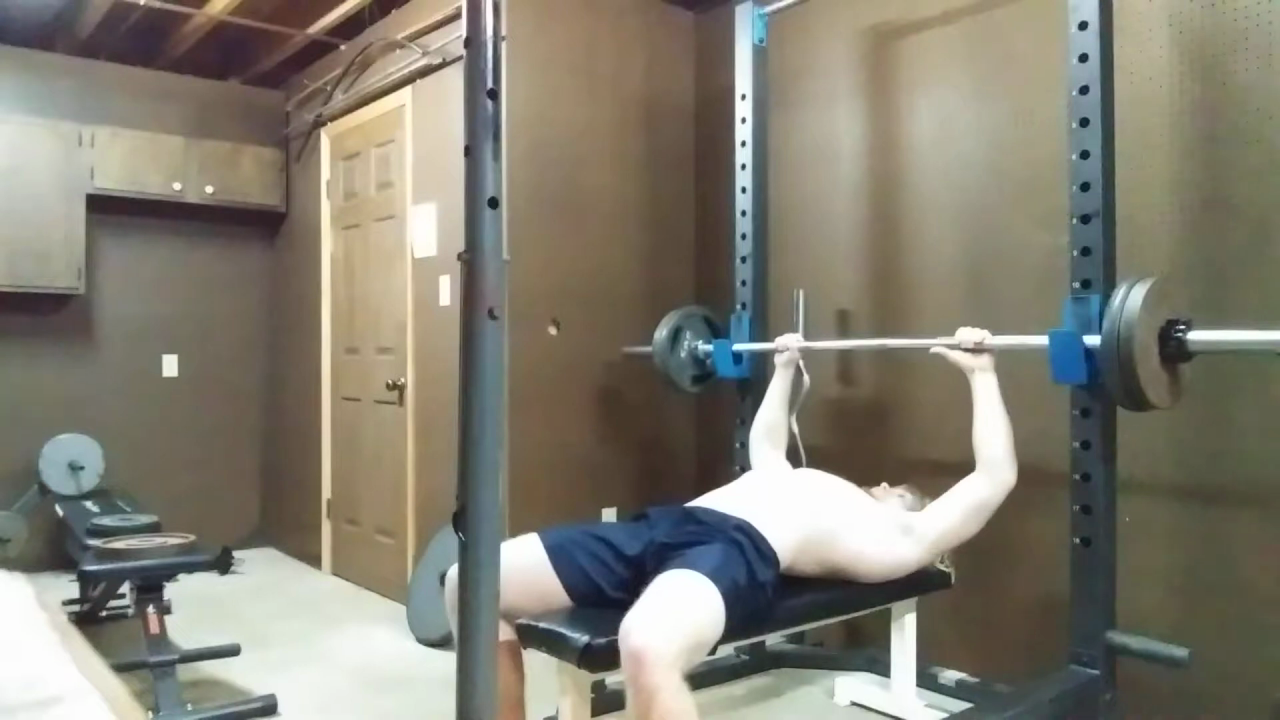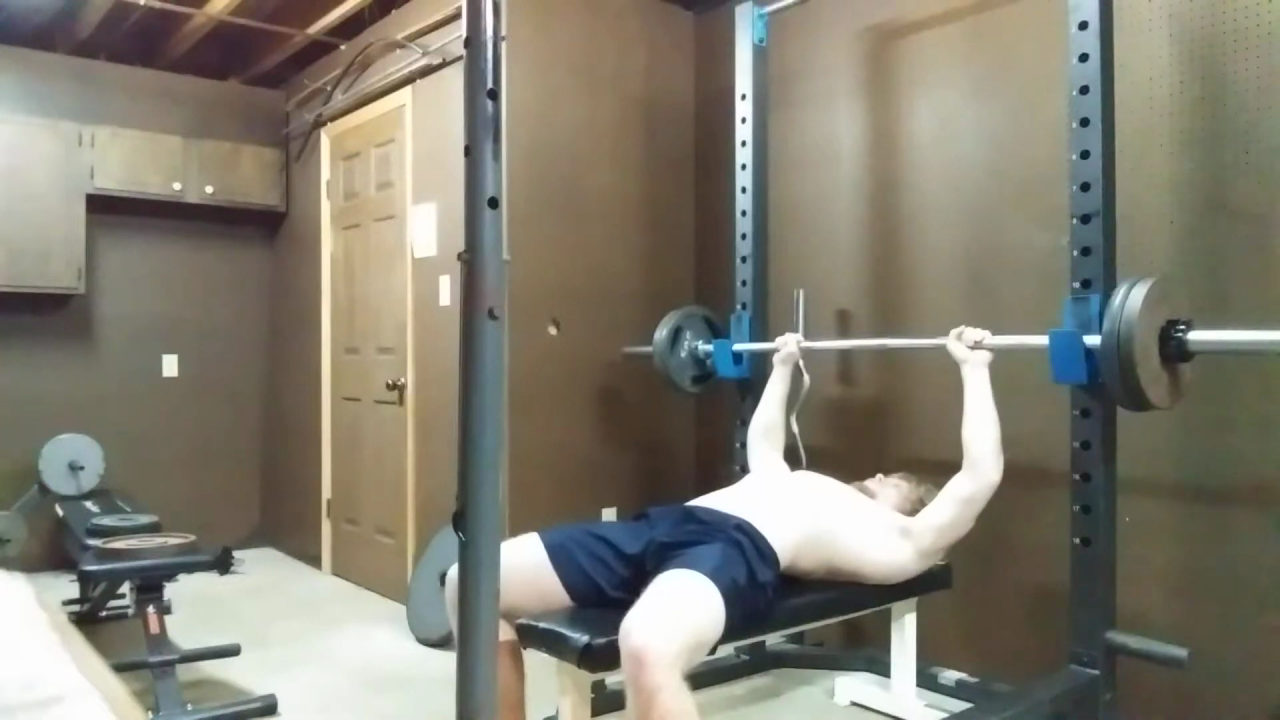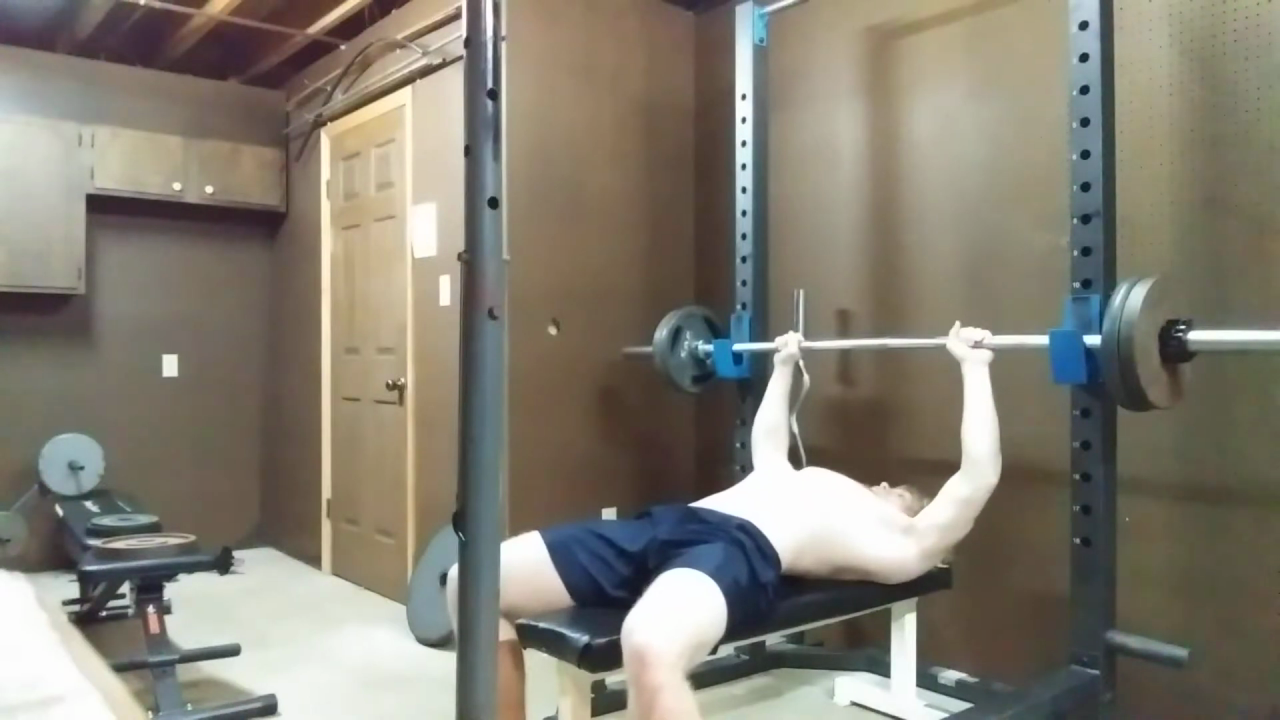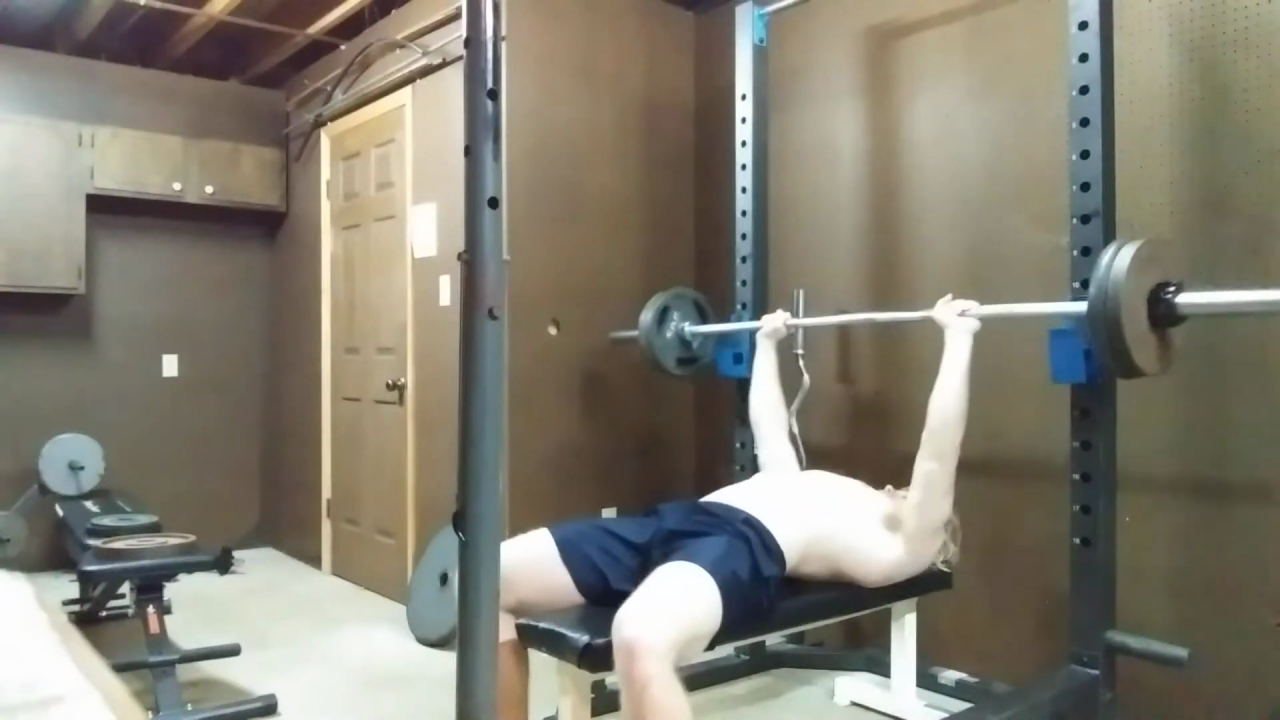
dt=0.7s
person 1, frame 1
left shoulder: (903, 536)
right shoulder: (811, 499)
left elbow: (996, 478)
right elbow: (764, 447)
left wrist: (979, 375)
right wrist: (784, 369)
left hip: (742, 551)
right hip: (670, 526)
left knee: (646, 648)
person 1, frame 2
left shoulder: (901, 541)
right shoulder: (804, 492)
left elbow: (981, 474)
right elbow: (762, 445)
left wrist: (973, 369)
right wrist: (783, 367)
right hip: (670, 525)
left knee: (646, 648)
person 1, frame 3
left shoulder: (904, 544)
right shoulder: (809, 494)
left elbow: (978, 477)
right elbow: (767, 447)
left wrist: (972, 367)
right wrist: (784, 367)
left hip: (744, 550)
right hip: (672, 525)
left knee: (650, 648)
person 1, frame 4
left shoulder: (899, 549)
right shoulder: (810, 497)
left elbow: (939, 453)
right elbow: (770, 432)
left wrist: (957, 337)
right wrist: (766, 342)
left knee: (640, 641)
